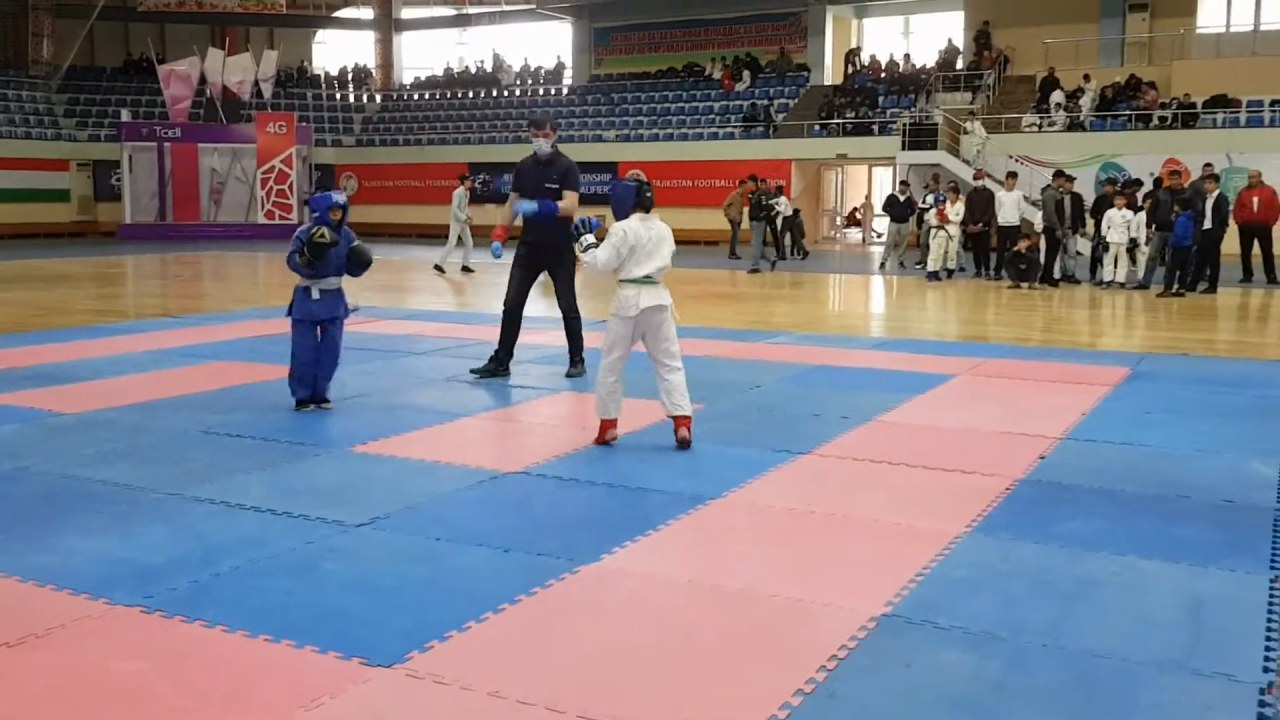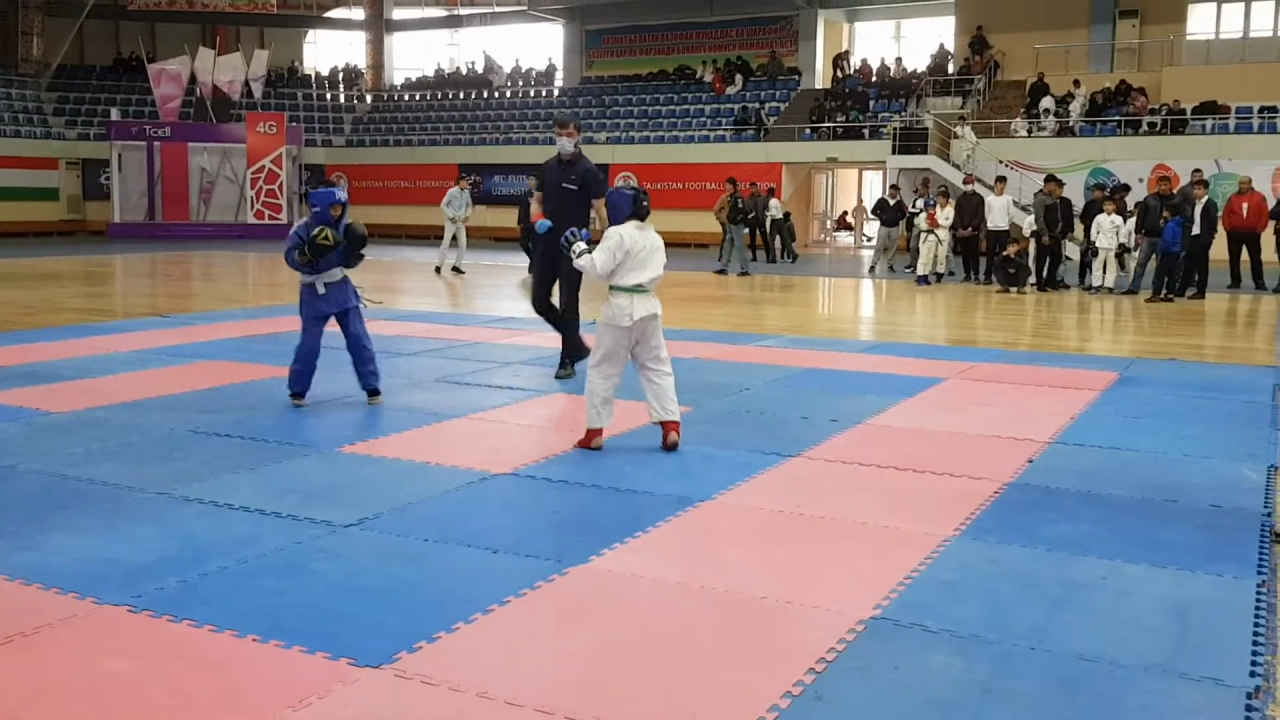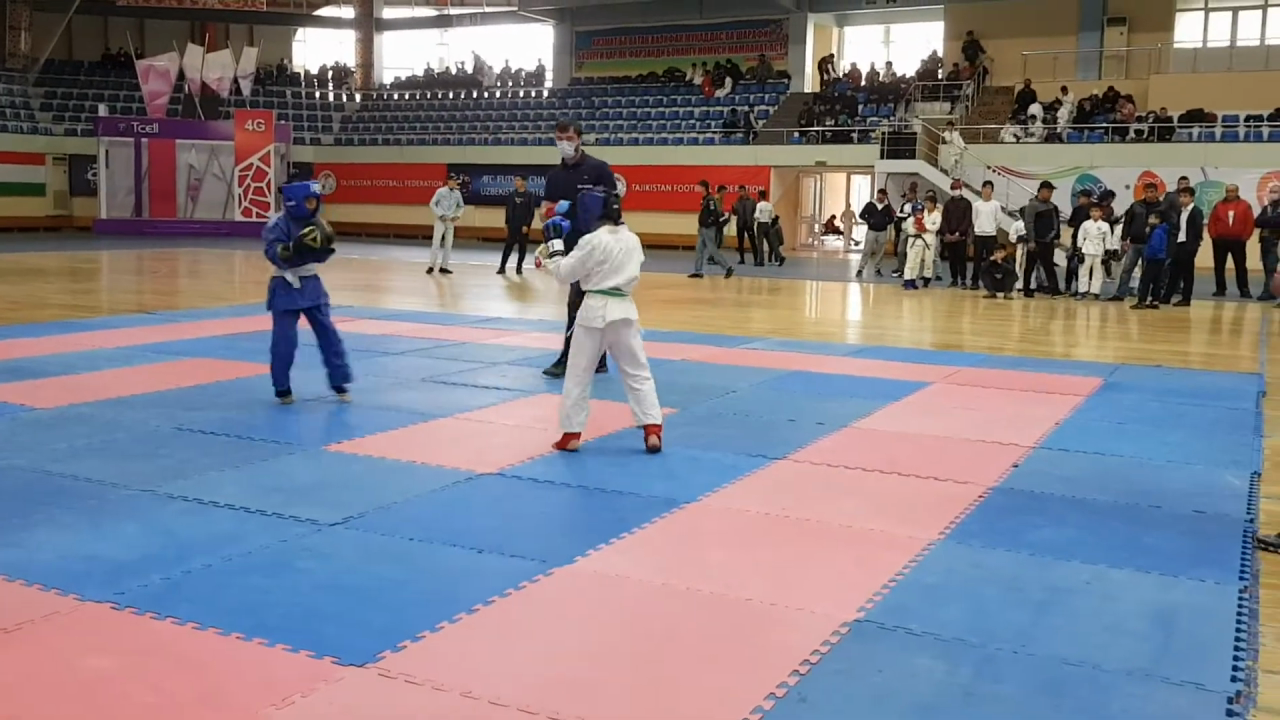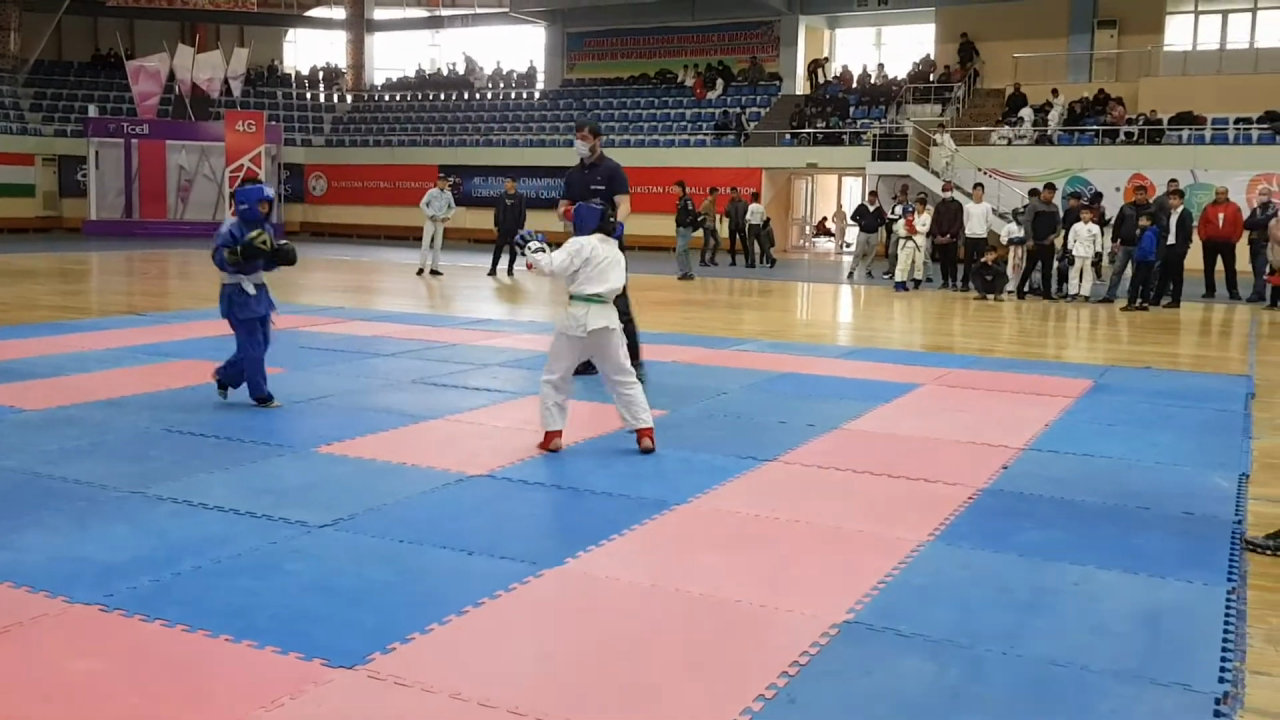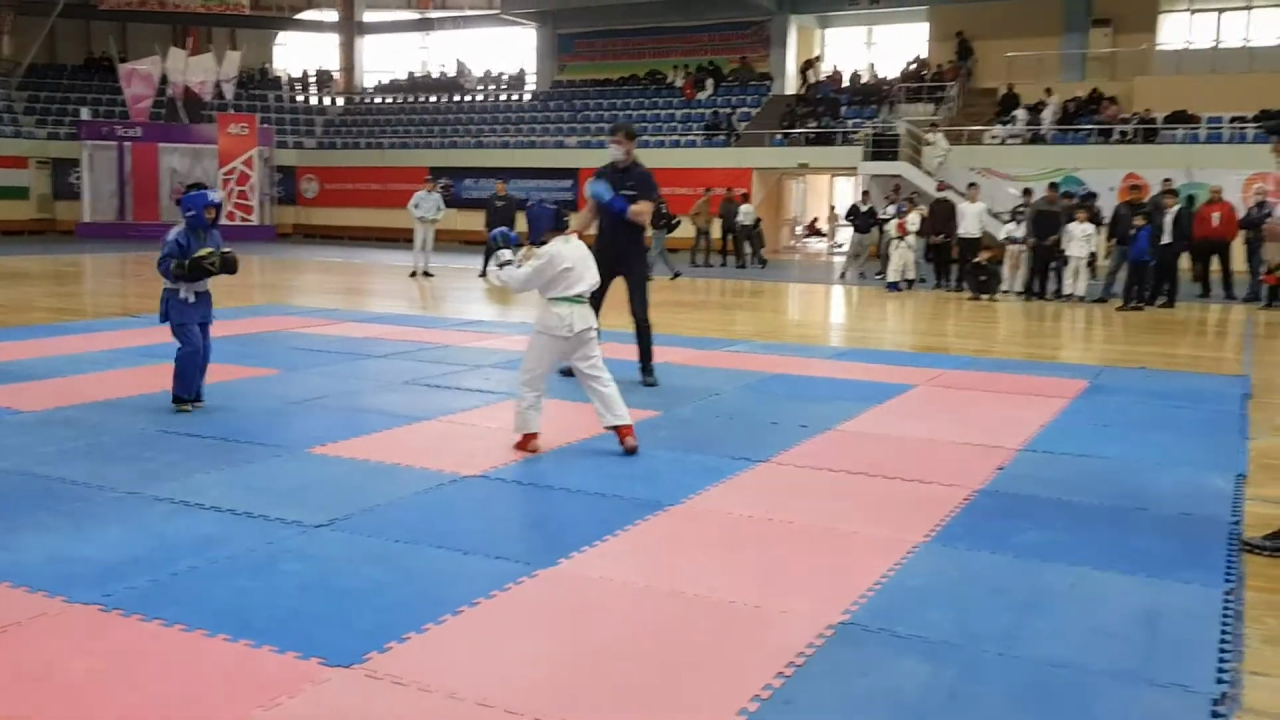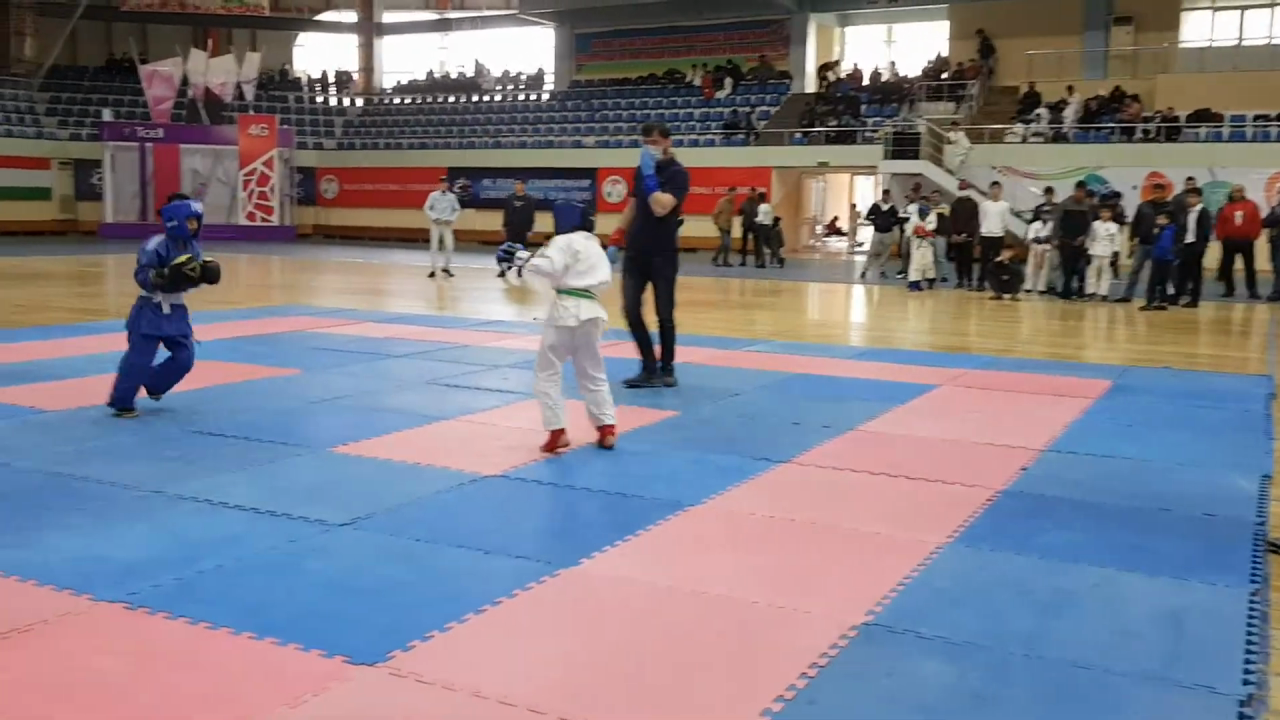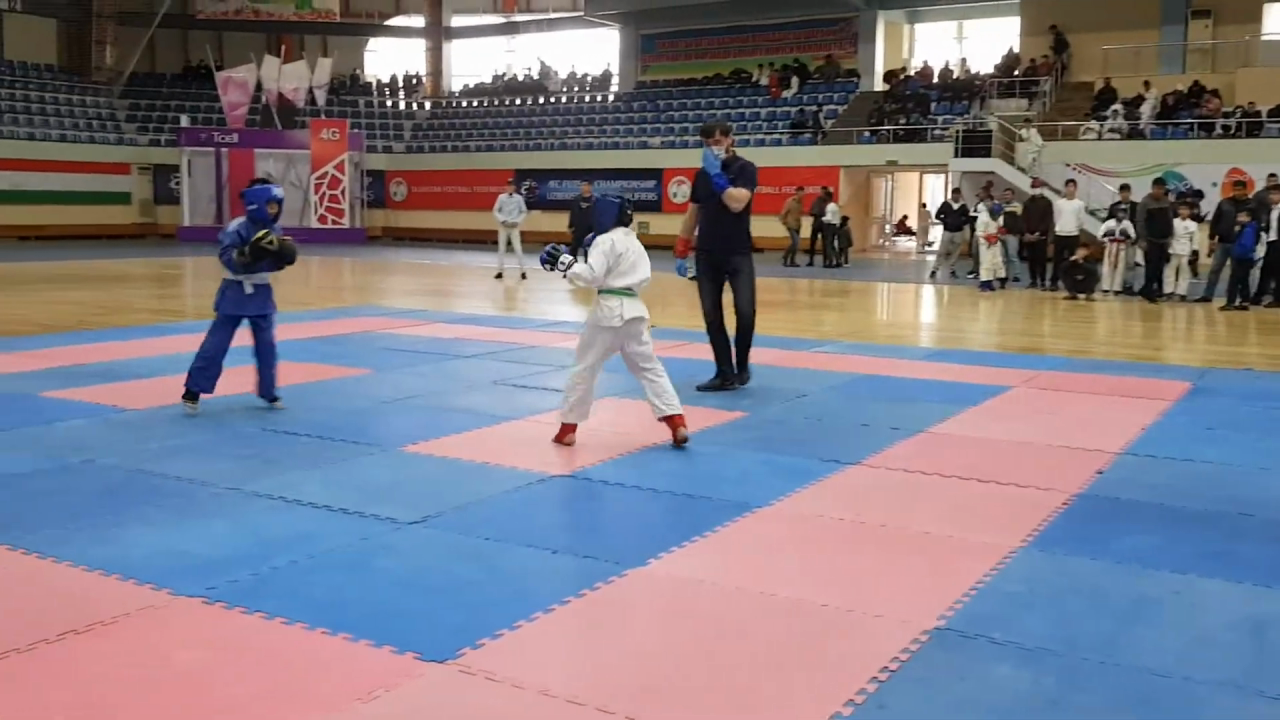
dt=0.3s
person 1, frame 1
left shoulder: (567, 167)
right shoulder: (524, 166)
left elbow: (570, 206)
right elbow: (512, 203)
left wrist: (536, 207)
right wrist: (499, 235)
left hip: (559, 246)
right hip: (529, 245)
left knee: (567, 306)
right knee: (512, 303)
left ankle: (577, 360)
right ankle: (500, 362)
person 1, frame 2
left shoulder: (588, 171)
right shoulder: (548, 167)
left elbow: (600, 211)
right elbow: (537, 200)
right wrist: (537, 219)
right hip: (546, 244)
left knee: (568, 308)
right knee: (539, 302)
left ankle: (568, 361)
right ankle: (578, 345)
person 1, frame 3
left shoulder: (598, 168)
right shoulder: (554, 175)
right elbow: (544, 212)
right wrist: (555, 211)
right hip: (571, 246)
left knee: (576, 303)
right knee: (580, 304)
left ankle: (565, 361)
right ankle: (597, 360)
person 1, frame 4
left shoulder: (612, 170)
right shoulder: (573, 174)
left elbow: (624, 207)
right elbow: (562, 210)
left wrist: (614, 229)
right wrist: (571, 212)
left knee: (619, 306)
left ankle: (635, 362)
right ankle: (588, 360)
person 1, frame 5
left shoulder: (643, 176)
right shoulder: (603, 173)
left elbow: (643, 216)
right elbow: (590, 210)
left wrist: (612, 200)
right wrist: (572, 236)
left hip: (633, 255)
right hip: (603, 252)
left knee: (639, 314)
right knee: (588, 307)
left ankle: (647, 368)
person 1, frame 6
left shoulder: (678, 173)
right shoulder: (641, 170)
left elbow: (661, 208)
left wrist: (649, 176)
right wrist: (616, 239)
left hip: (663, 254)
right hip: (635, 251)
left knee: (665, 315)
right knee: (631, 310)
left ankle: (667, 368)
right ankle: (650, 369)
person 1, frame 7
left shoulder: (745, 168)
right shoulder: (701, 174)
left elbow: (737, 203)
right elbow: (692, 214)
left wrist: (717, 175)
right wrist: (681, 251)
left hip: (737, 253)
right hip: (706, 255)
left knee: (745, 310)
right knee: (712, 317)
left ankle: (741, 366)
right ankle: (725, 374)
person 2, frame 1
left shoulder: (622, 229)
right shoulder: (663, 229)
left elbow: (602, 263)
left wrist: (586, 241)
left hip: (628, 301)
right hip: (657, 299)
left knee: (611, 364)
right knee: (670, 364)
left ankle: (608, 425)
right ankle: (682, 423)
person 2, frame 2
left shoulder: (617, 235)
right shoulder: (656, 239)
left elbow: (596, 268)
left wrist: (578, 248)
left hip: (620, 308)
right hip: (647, 307)
left knee: (602, 370)
right knee: (658, 368)
left ankle: (594, 431)
right ankle: (671, 428)
person 2, frame 3
left shoulder: (591, 241)
right shoulder: (632, 240)
left elbow: (564, 273)
left wrist: (555, 246)
left hip: (595, 312)
right hip: (624, 310)
left knee: (578, 374)
right knee: (638, 373)
left ankle: (571, 434)
right ankle: (652, 430)
person 2, frame 4
left shoulder: (580, 245)
right shoulder: (616, 253)
left elbow: (551, 266)
left wrist: (533, 247)
left hip: (578, 317)
right hip: (606, 318)
left knee: (554, 377)
right knee: (624, 378)
left ankle: (553, 435)
right ankle: (645, 434)
person 2, frame 5
left shoulder: (548, 253)
right shoulder: (581, 248)
left elbow: (519, 281)
left wrist: (504, 257)
left hip: (556, 318)
right hip: (583, 317)
left knee: (532, 377)
right knee: (598, 376)
left ankle: (529, 436)
right ankle: (625, 433)
person 2, frame 6
left shoulder: (564, 242)
right shoulder: (596, 249)
left elbow: (552, 268)
right elbow: (600, 281)
left wrist: (526, 260)
left hip: (565, 311)
right hip: (592, 312)
left knee: (548, 373)
right knee: (593, 374)
left ankle: (557, 431)
right ankle: (607, 430)
person 2, frame 7
left shoulder: (606, 241)
right shoulder: (636, 245)
left elbow: (592, 274)
left wrist: (565, 263)
left hip: (608, 311)
right hip: (634, 310)
left knee: (583, 369)
right knee: (650, 368)
left ankle: (568, 428)
right ankle: (678, 423)
person 3, frame 1
left shoulder: (346, 234)
right shoulder: (305, 233)
left elbow: (353, 269)
right elbow: (294, 263)
left wrist: (360, 263)
right wrist: (311, 252)
left hip: (333, 296)
right hip: (307, 298)
left knee: (331, 349)
right knee: (304, 349)
left ankle: (320, 392)
right ankle: (303, 396)
person 3, frame 2
left shoulder: (343, 226)
right shoulder: (303, 229)
left elbow: (348, 262)
right elbow: (292, 259)
left wrist: (355, 249)
right wrist: (311, 251)
left hip: (340, 288)
right hip: (314, 293)
left knee: (358, 338)
right knee: (310, 343)
left ankle: (371, 386)
right ankle: (298, 390)
person 3, frame 3
left shoulder: (313, 223)
right shoulder: (278, 224)
left elbow: (319, 256)
right elbow: (274, 253)
left wrist: (325, 243)
right wrist: (297, 246)
left hip: (310, 285)
right hip: (286, 288)
left knee: (328, 334)
right knee: (285, 338)
left ankle: (339, 382)
right ankle: (282, 387)
person 3, frame 4
left shoulder: (264, 228)
right shoulder: (231, 228)
right elbow: (220, 259)
left wrist: (279, 256)
right wrist: (244, 252)
left hip: (258, 291)
right hip: (237, 294)
left knee: (260, 343)
right knee: (252, 345)
left ankle: (225, 376)
right ankle: (260, 395)
person 3, frame 5
left shoulder: (213, 234)
right shoulder: (178, 236)
right elbow: (165, 267)
left wrist: (224, 264)
right wrist: (189, 267)
left hip: (200, 298)
right hip: (178, 299)
left knee: (201, 349)
right knee: (192, 347)
left ankle: (190, 393)
right ankle: (182, 396)
person 3, frame 6
left shoulder: (192, 245)
right shoulder: (156, 246)
right elbow: (143, 277)
left wrist: (204, 274)
right wrist: (168, 275)
left hip: (176, 310)
right hip: (151, 311)
left knee: (185, 357)
right knee: (139, 358)
left ankle: (152, 384)
right ankle: (121, 403)
person 3, frame 7
left shoulder: (271, 232)
right shoulder: (237, 229)
right elbow: (228, 259)
left wrist: (283, 257)
right wrist: (252, 252)
left hip: (261, 292)
right hip: (235, 292)
left knee: (266, 344)
right knee: (216, 342)
left ankle: (268, 393)
right ankle: (194, 389)
